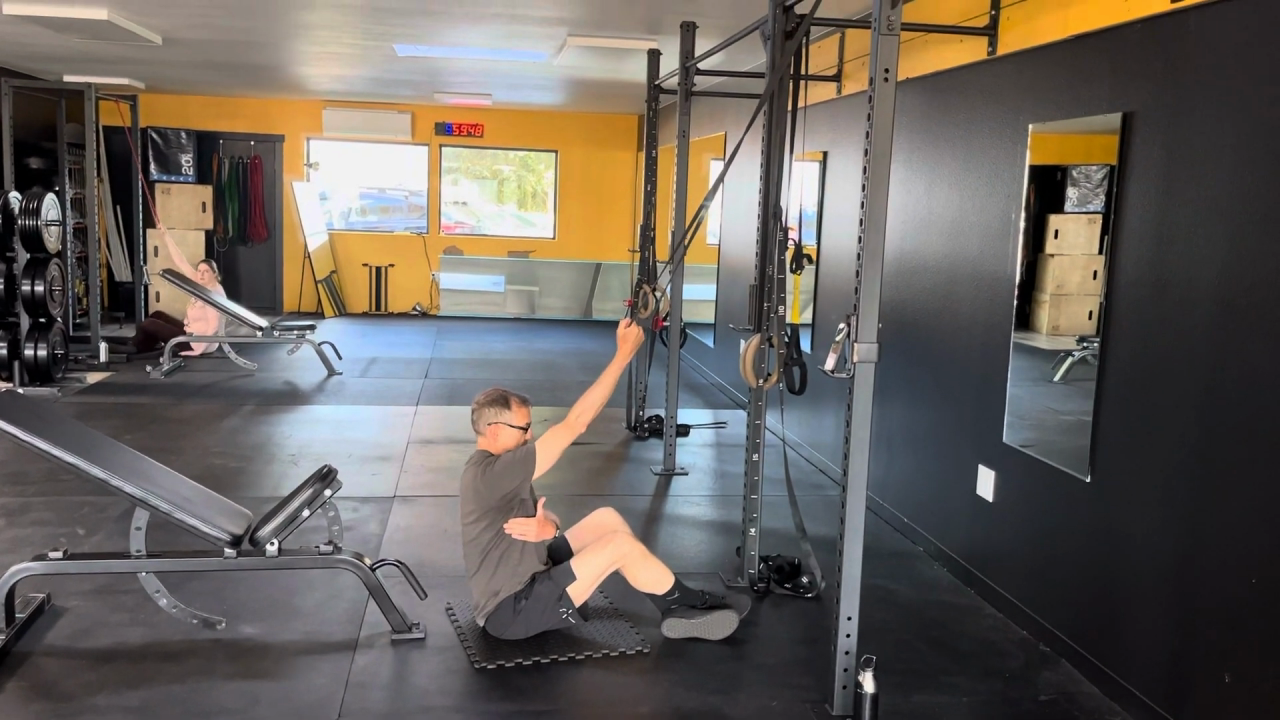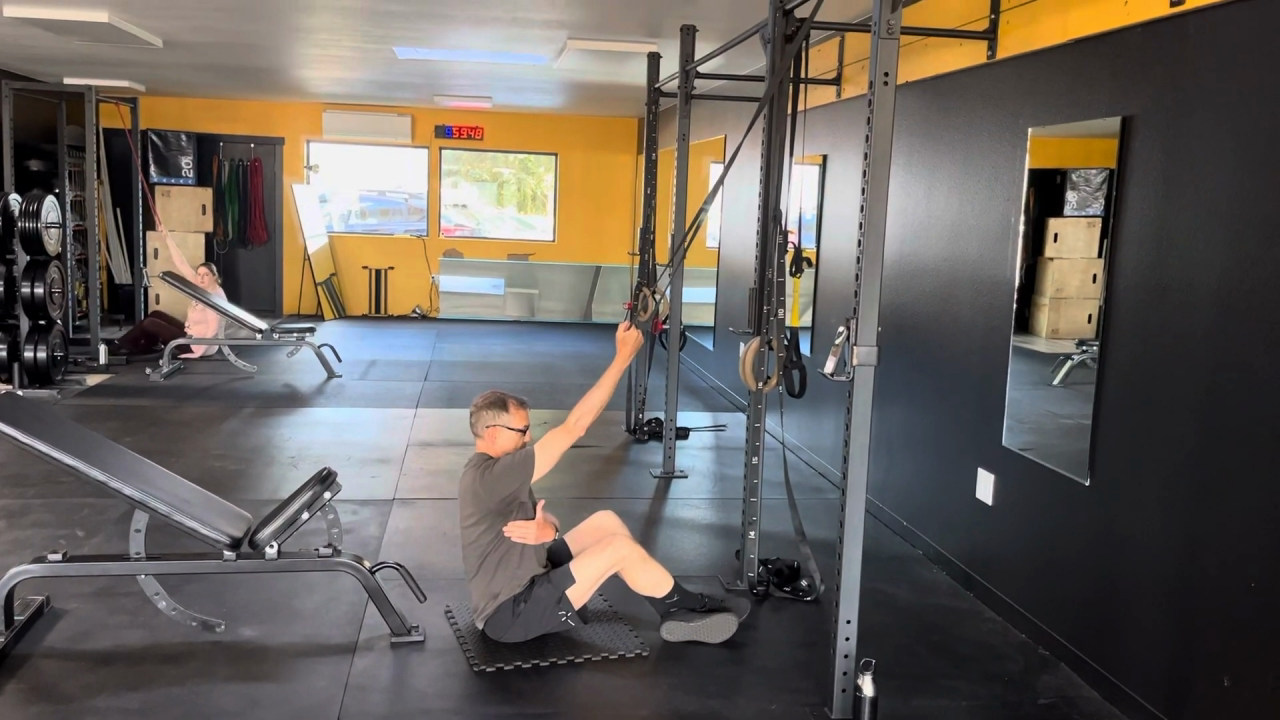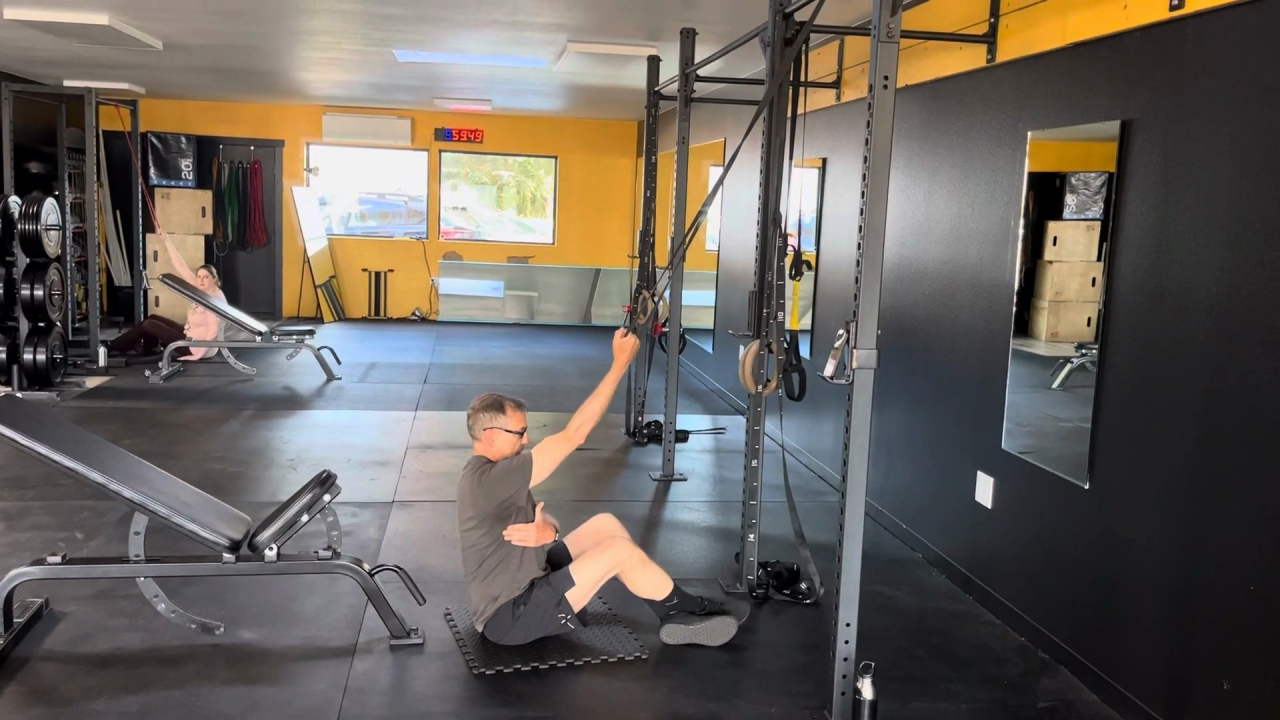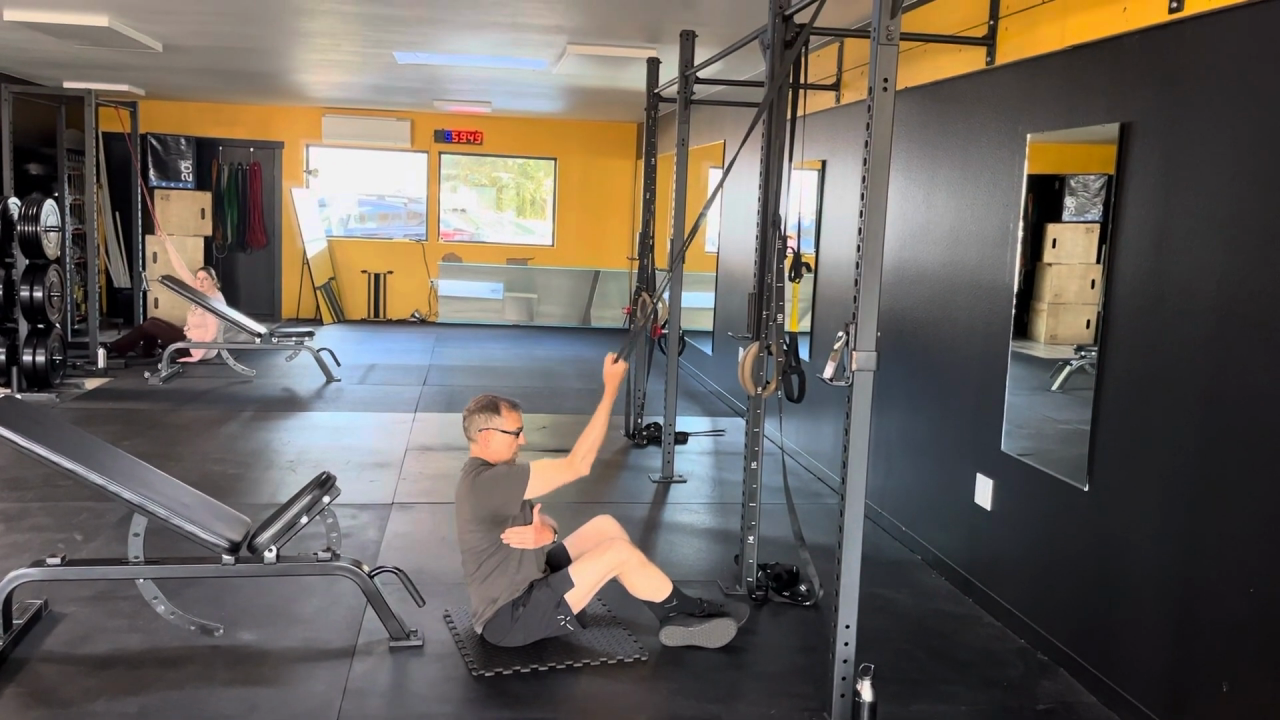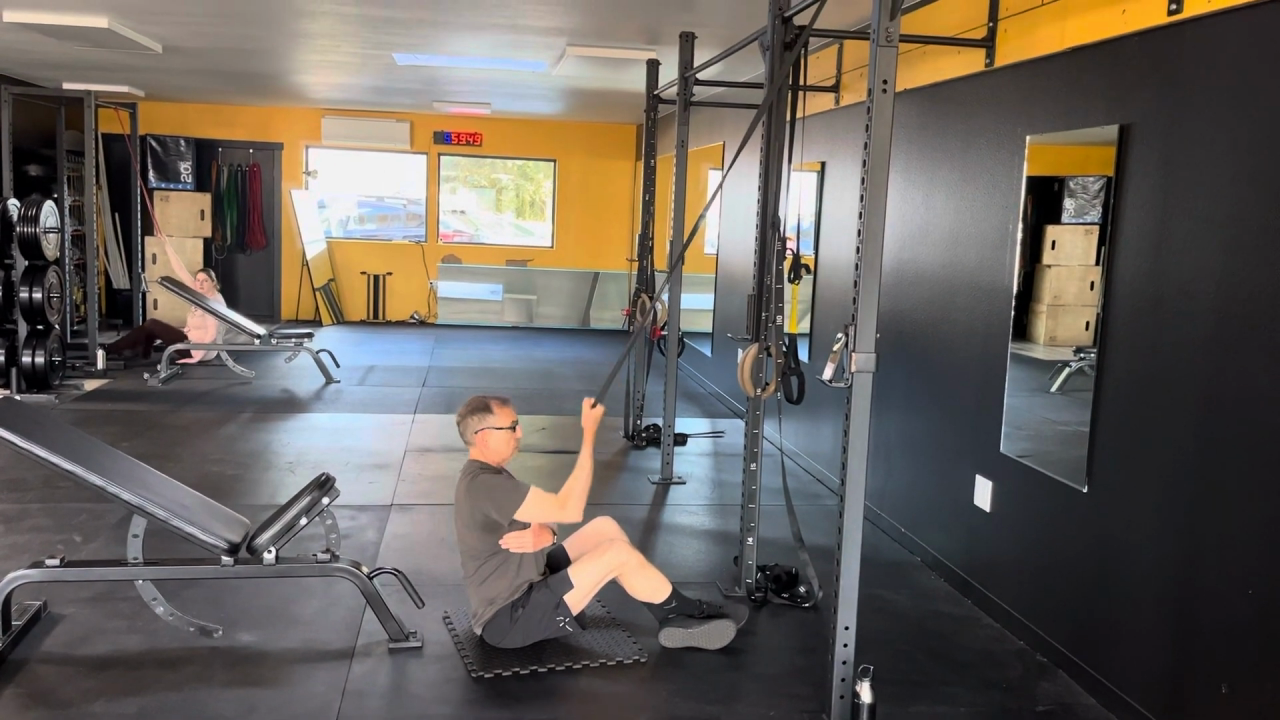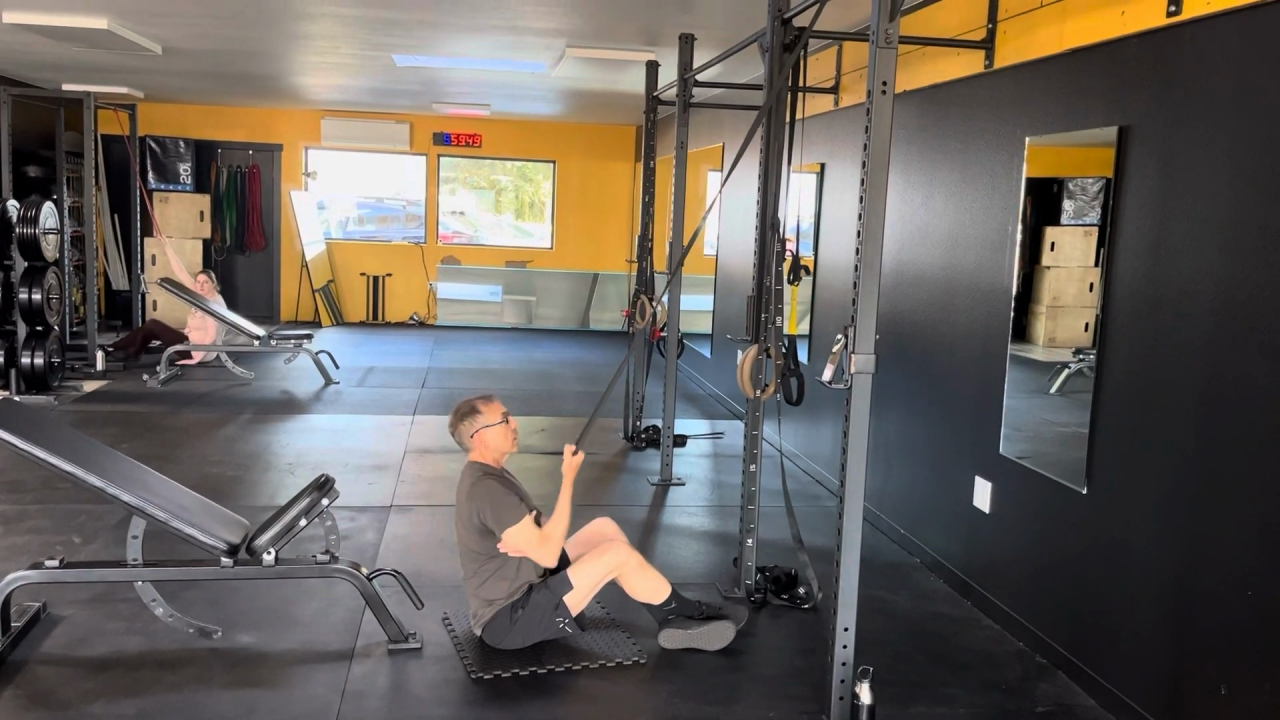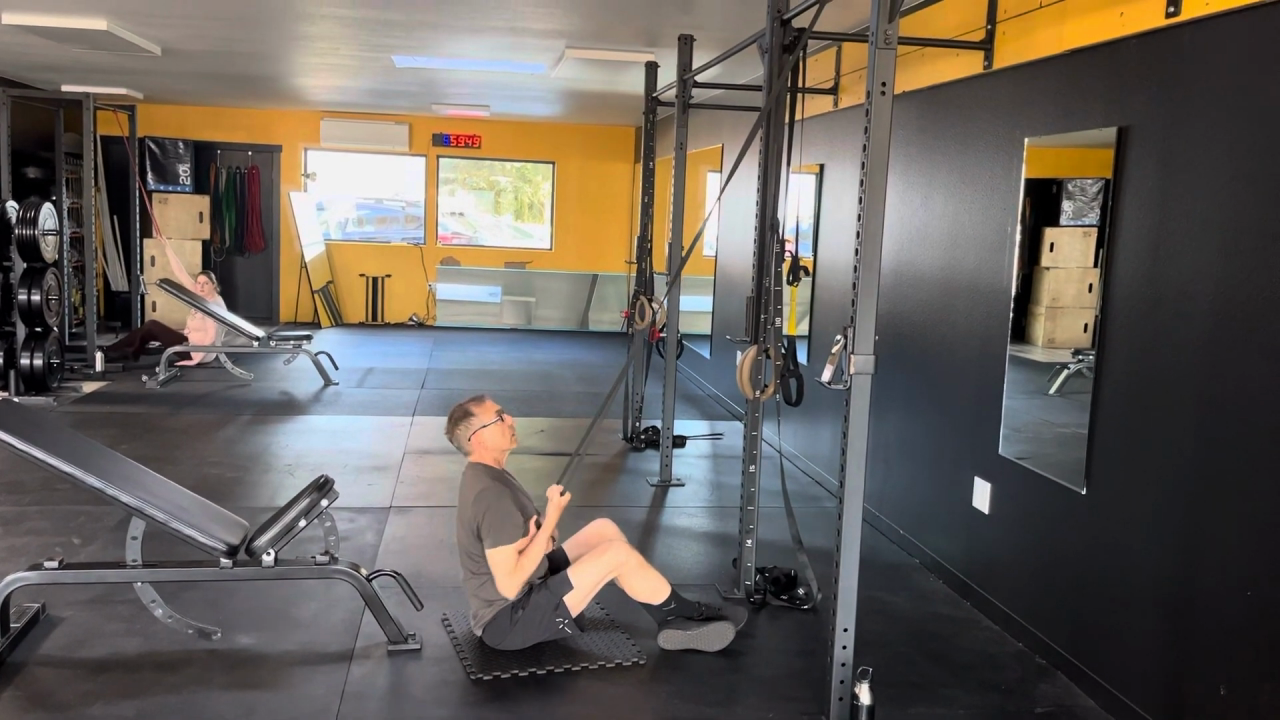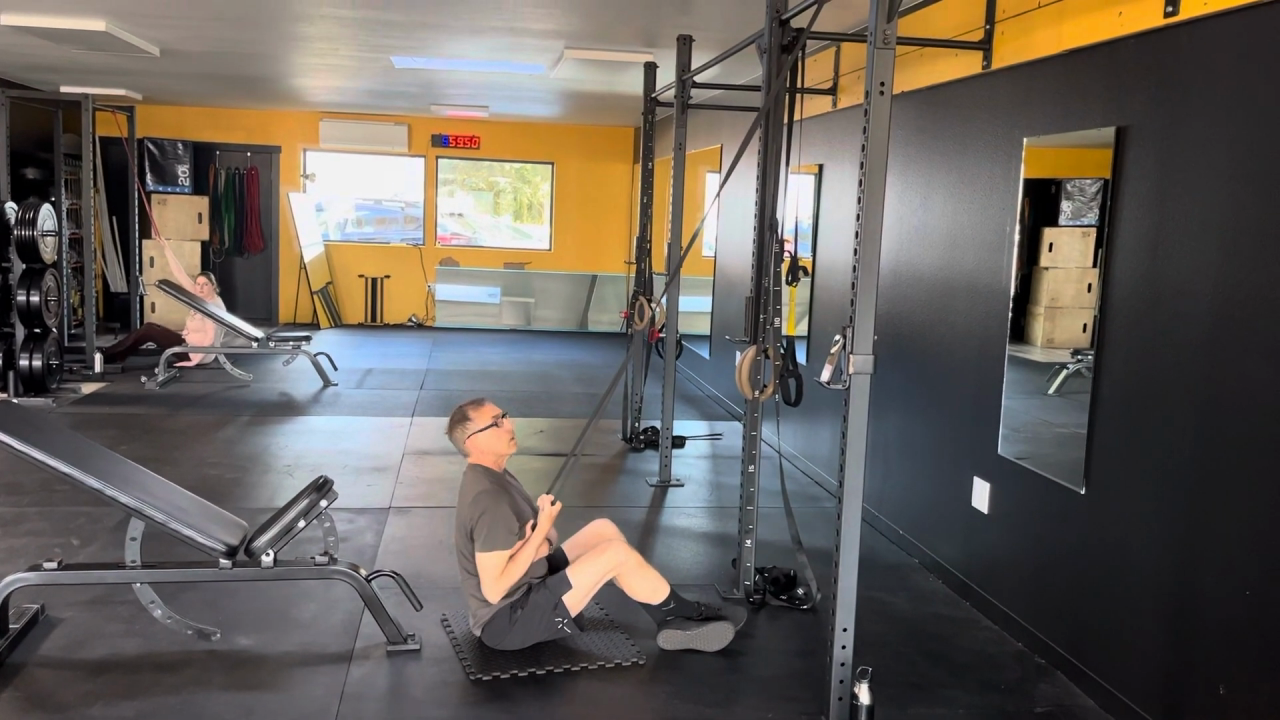
dt=0.2s
person 1, frame 1
left shoulder: (491, 468)
right shoulder: (494, 473)
left elbow: (544, 517)
right elbow: (574, 425)
left wrist: (549, 529)
right wrist: (624, 353)
left hip: (523, 582)
right hip: (511, 610)
left knee: (605, 519)
right knee: (620, 544)
left ankle: (680, 608)
right ankle: (694, 602)
person 1, frame 2
left shoulder: (491, 471)
right shoulder: (493, 476)
left elbow: (541, 517)
right elbow: (573, 428)
left wrist: (549, 531)
right wrist: (623, 357)
left hip: (522, 586)
right hip: (510, 615)
left knee: (605, 522)
right knee: (619, 547)
left ankle: (678, 610)
right ankle: (693, 607)
person 1, frame 3
left shoulder: (490, 474)
right shoulder: (491, 479)
left elbow: (540, 517)
right elbow: (573, 436)
left wrist: (548, 531)
right wrist: (620, 364)
left hip: (522, 587)
right hip: (510, 617)
left knee: (604, 524)
right knee: (619, 549)
left ankle: (679, 612)
right ankle: (694, 609)
person 1, frame 4
left shoulder: (487, 475)
right shoulder: (488, 482)
left elbow: (546, 522)
right elbow: (577, 465)
left wrist: (546, 533)
right wrist: (611, 388)
left hip: (520, 589)
right hip: (510, 618)
left knee: (604, 526)
right knee: (618, 551)
left ankle: (678, 615)
right ankle: (694, 611)
person 1, frame 5
left shoulder: (487, 476)
right shoulder: (486, 486)
left elbow: (545, 516)
right elbow: (570, 510)
left wrist: (544, 536)
right wrist: (589, 433)
left hip: (521, 589)
right hip: (508, 619)
left knee: (605, 528)
right knee: (619, 554)
left ankle: (675, 616)
right ankle: (692, 613)
person 1, frame 6
left shoulder: (488, 474)
right shoulder: (486, 489)
left elbow: (542, 536)
right elbow: (550, 555)
left wrist: (539, 538)
right wrist: (568, 479)
left hip: (520, 591)
right hip: (508, 620)
left knee: (603, 528)
right knee: (617, 553)
left ankle: (675, 619)
right ankle: (695, 614)
person 1, frame 7
left shoulder: (492, 475)
right shoulder: (491, 494)
left elbow: (538, 529)
right elbow: (509, 585)
left wrist: (542, 540)
right wrist: (553, 517)
left hip: (521, 596)
right hip: (508, 622)
left knee: (603, 530)
right knee: (617, 553)
left ankle: (675, 621)
right ankle: (693, 614)
person 1, frame 8
left shoulder: (494, 476)
right shoulder: (489, 498)
left elbow: (546, 535)
right elbow: (493, 589)
left wrist: (543, 544)
right wrist: (541, 533)
left hip: (524, 591)
right hip: (507, 621)
left knee: (602, 530)
right knee: (617, 553)
left ankle: (674, 620)
right ankle: (693, 614)
